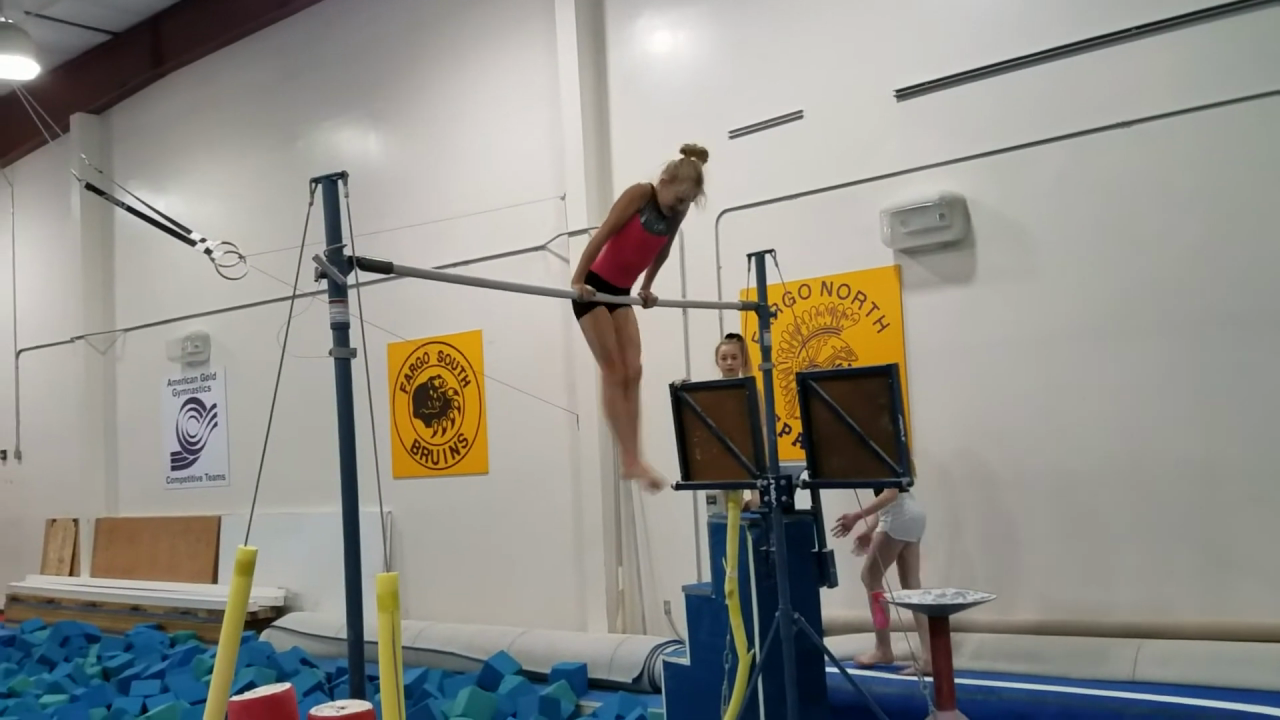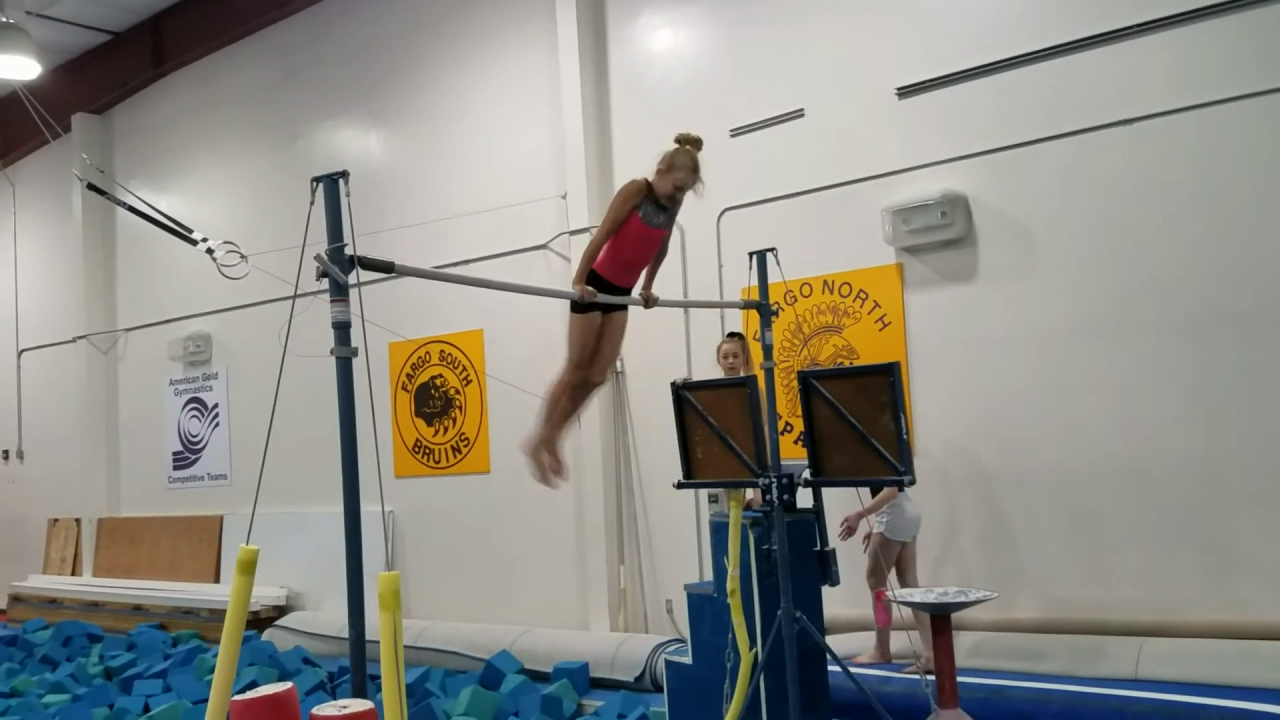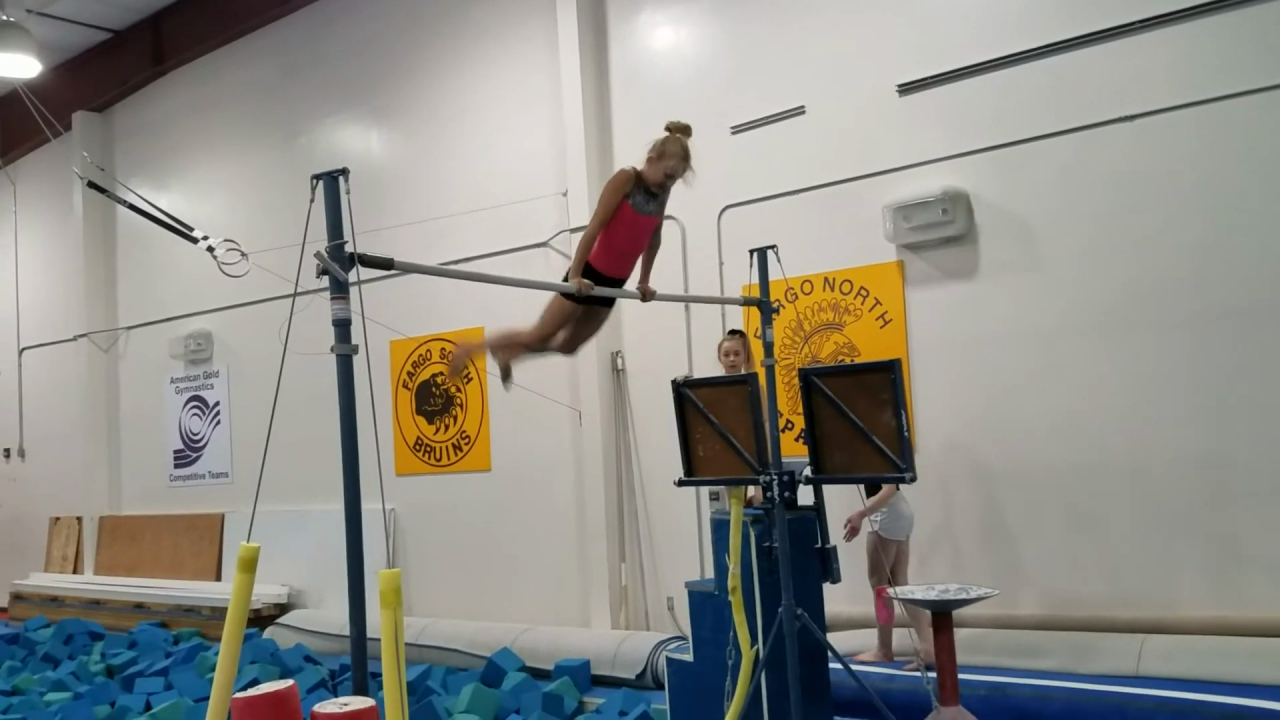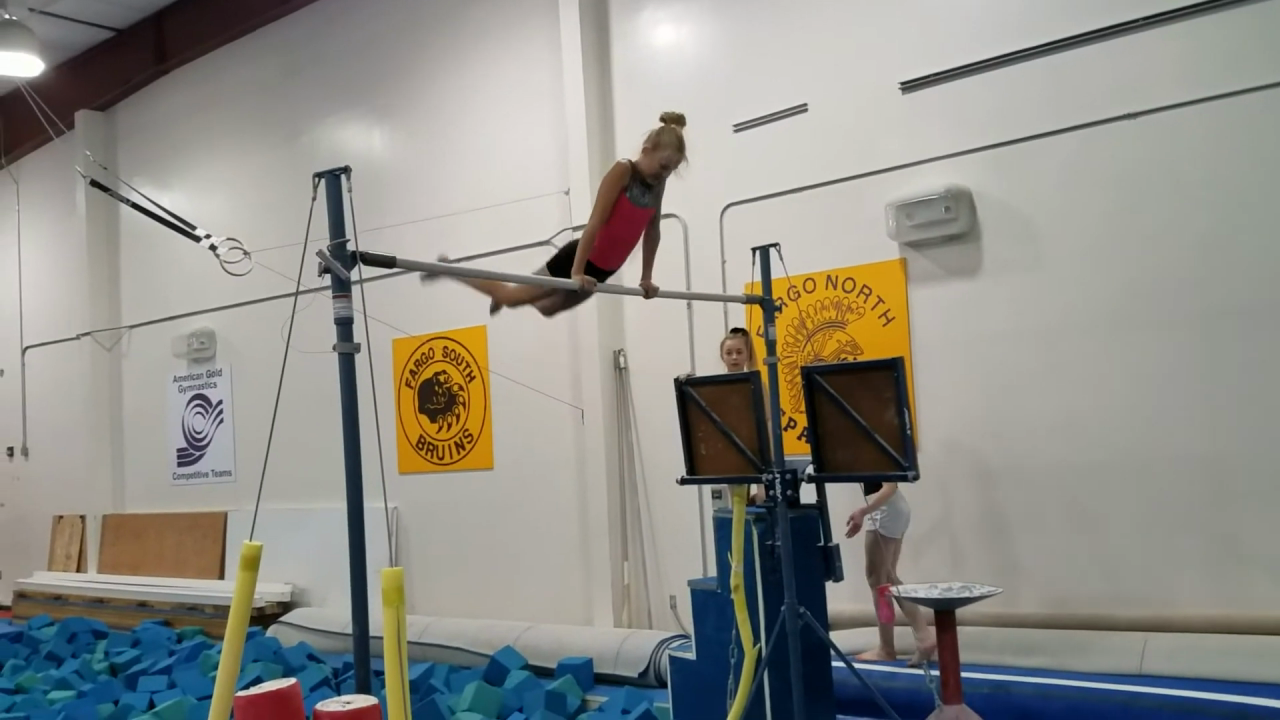
dt=0.1s
person 1, frame 1
left shoulder: (677, 212)
right shoulder: (639, 195)
right elbow: (602, 237)
left wrist: (644, 288)
right wrist: (577, 281)
left hip: (619, 292)
right hip: (595, 289)
left knee: (632, 370)
right knee: (614, 369)
left ankle: (634, 458)
right ankle: (630, 459)
person 1, frame 2
left shoulder: (674, 203)
right shoulder: (636, 190)
right elbow: (602, 235)
left wrist: (647, 288)
right wrist: (579, 282)
left hip: (620, 295)
right hip: (594, 288)
left knee: (597, 375)
right knee: (577, 372)
left ankle: (551, 442)
right ankle: (540, 441)
person 1, frame 3
left shoulder: (663, 192)
right shoulder: (624, 180)
left elbow: (653, 239)
right elbow: (594, 228)
left wrist: (644, 282)
right wrist: (575, 274)
left hip: (613, 286)
right hip: (591, 276)
left knee: (568, 345)
right knee: (539, 336)
left ankle: (507, 354)
right ankle: (470, 351)
person 1, frame 4
left shoulder: (658, 186)
right shoulder: (622, 172)
left elbow: (652, 233)
right elbow: (595, 224)
left wrist: (646, 278)
right wrist: (578, 274)
left hip: (600, 271)
right hip: (578, 261)
left knee: (549, 307)
right knee: (514, 295)
left ankle: (507, 295)
